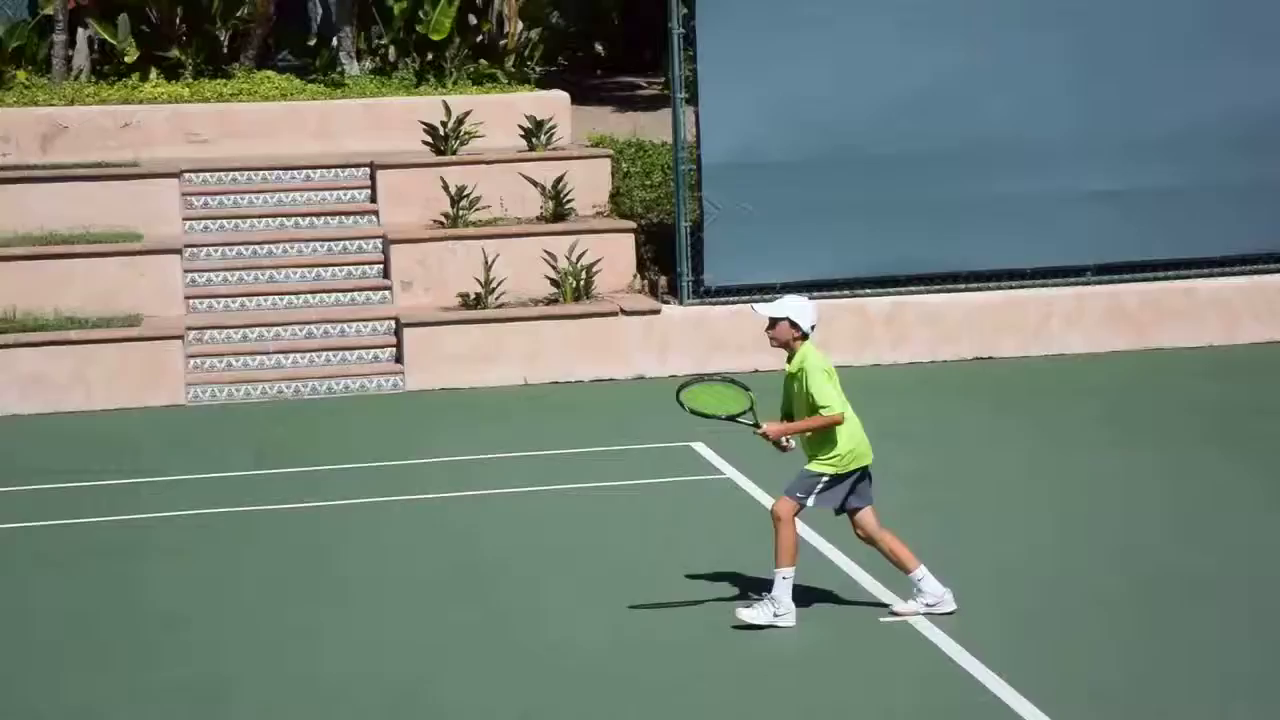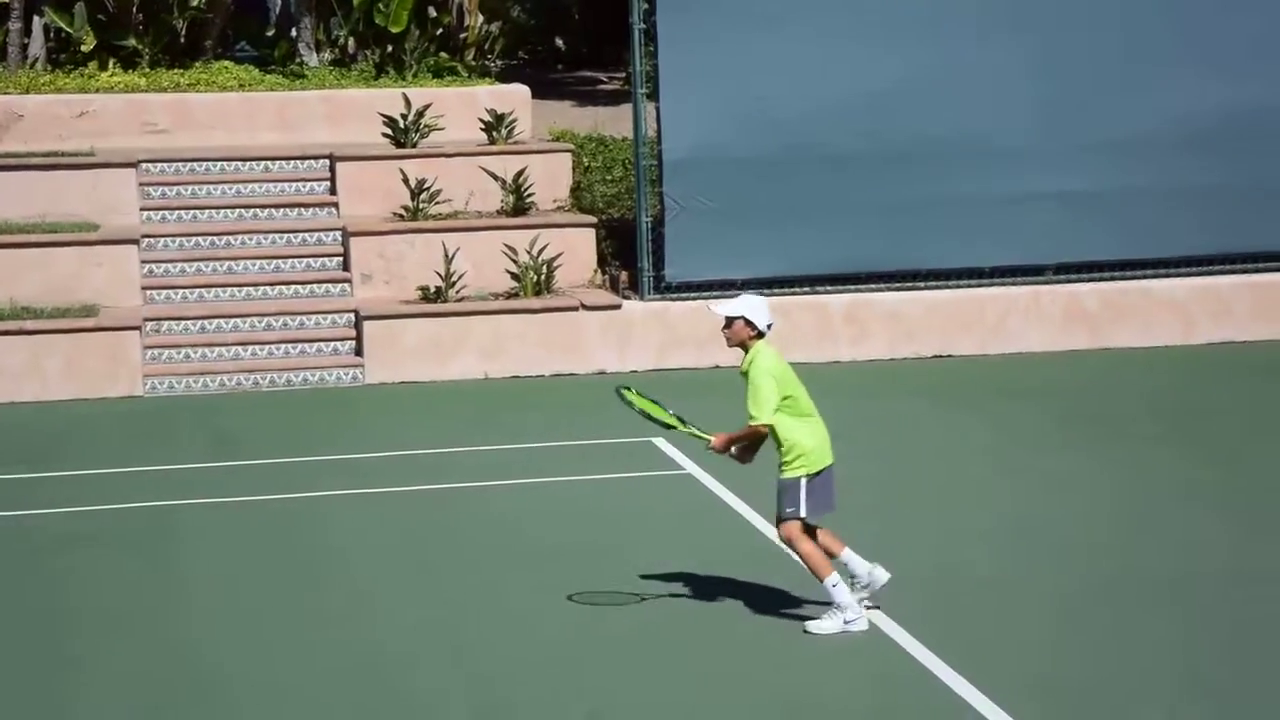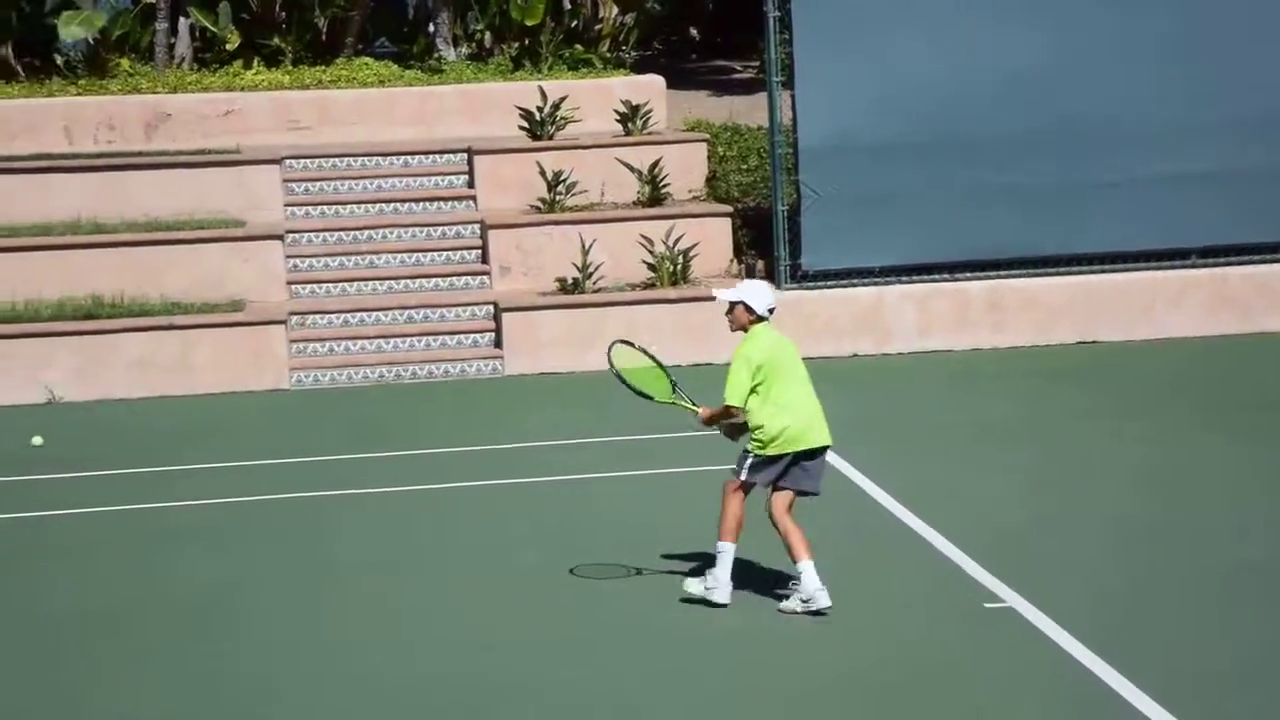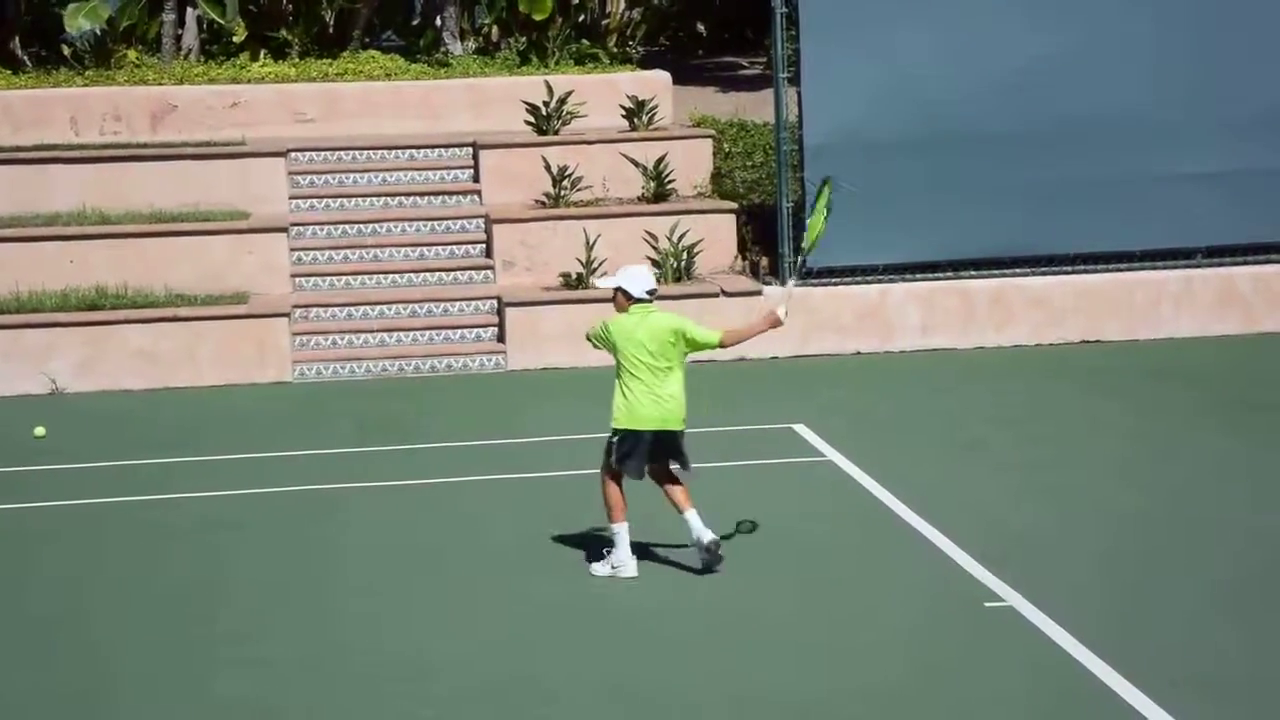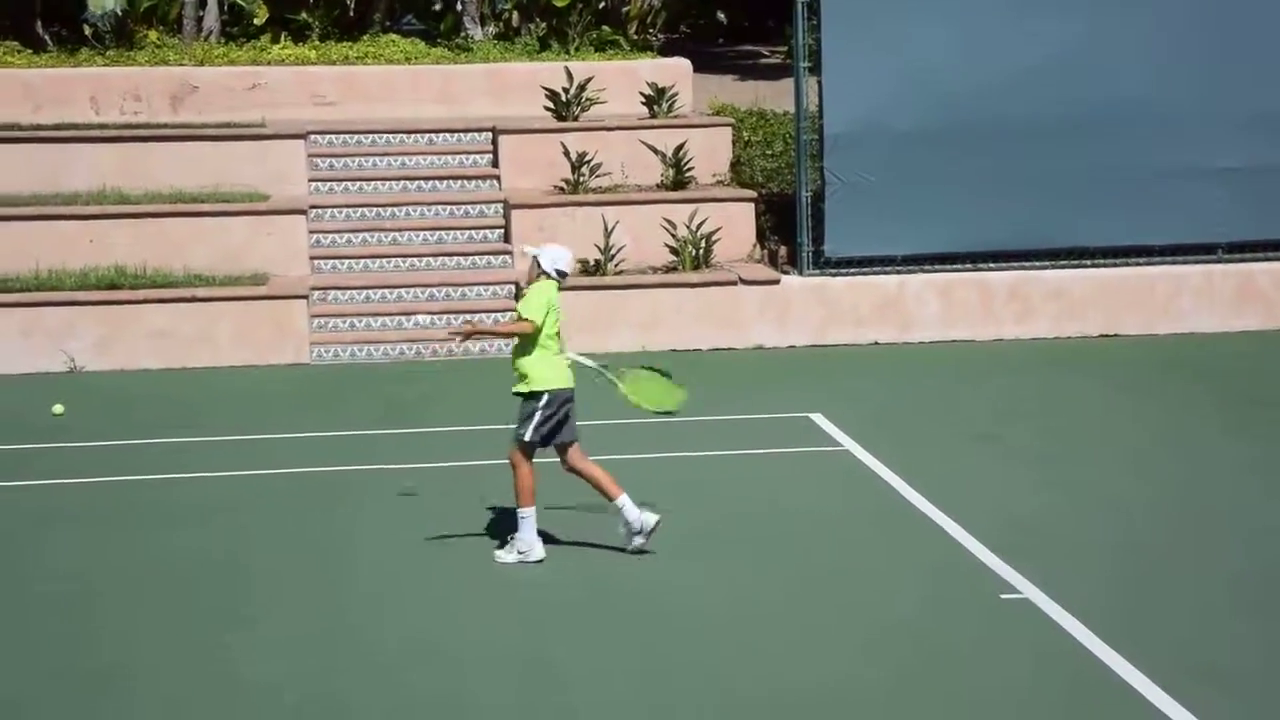
dt=0.5s
person 1, frame 1
left shoulder: (812, 364)
right shoulder: (796, 365)
left elbow: (834, 416)
right elbow: (791, 416)
left wrist: (784, 431)
right wrist: (780, 431)
left hip: (837, 456)
right hip: (851, 454)
left knee: (783, 512)
right knee: (867, 528)
left ankle: (779, 604)
right ankle: (932, 593)
person 1, frame 2
left shoulder: (760, 366)
right shoulder: (762, 359)
left elbow: (762, 425)
left wrist: (727, 439)
right wrist: (748, 448)
left hip: (802, 456)
right hip: (808, 449)
left knee: (791, 533)
right knee: (804, 525)
left ankle: (848, 610)
right ankle: (865, 573)
person 1, frame 3
left shoulder: (748, 349)
right shoulder: (781, 342)
left elbow: (733, 407)
left wrist: (709, 416)
right wrist: (738, 421)
left hip: (778, 436)
right hip: (811, 435)
left knee: (734, 491)
right knee: (779, 509)
left ankle: (719, 581)
right ankle: (811, 589)
person 1, frame 4
left shoulder: (616, 326)
right shoulder: (674, 323)
left elbow: (591, 336)
right elbow: (723, 340)
right wrist: (768, 323)
left hip: (633, 418)
right hip: (671, 417)
left knee: (611, 477)
right knee: (662, 473)
left ankle: (622, 558)
right ankle: (701, 534)
person 1, frame 5
left shoulder: (541, 293)
right shoulder: (539, 295)
left elbow: (527, 328)
left wrist: (479, 329)
left hip: (546, 387)
right hip: (552, 387)
left knee: (520, 456)
right knee: (575, 458)
left ankle: (527, 541)
right ankle: (636, 518)
